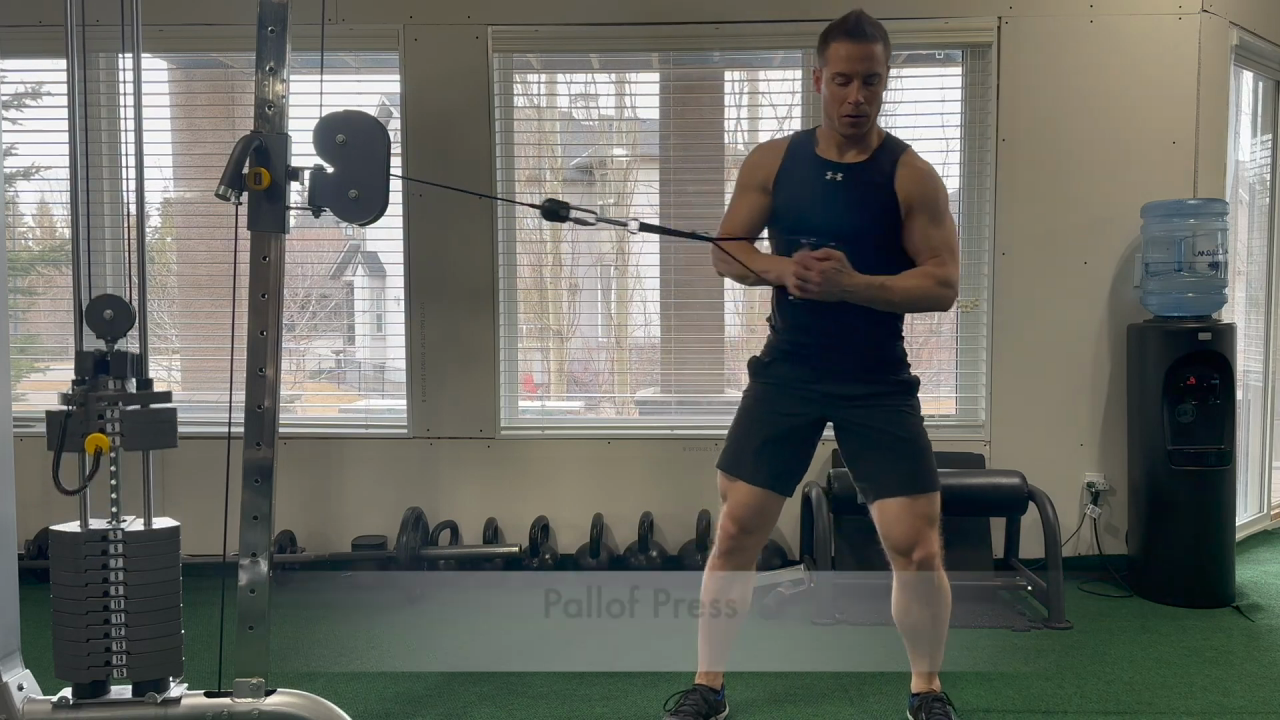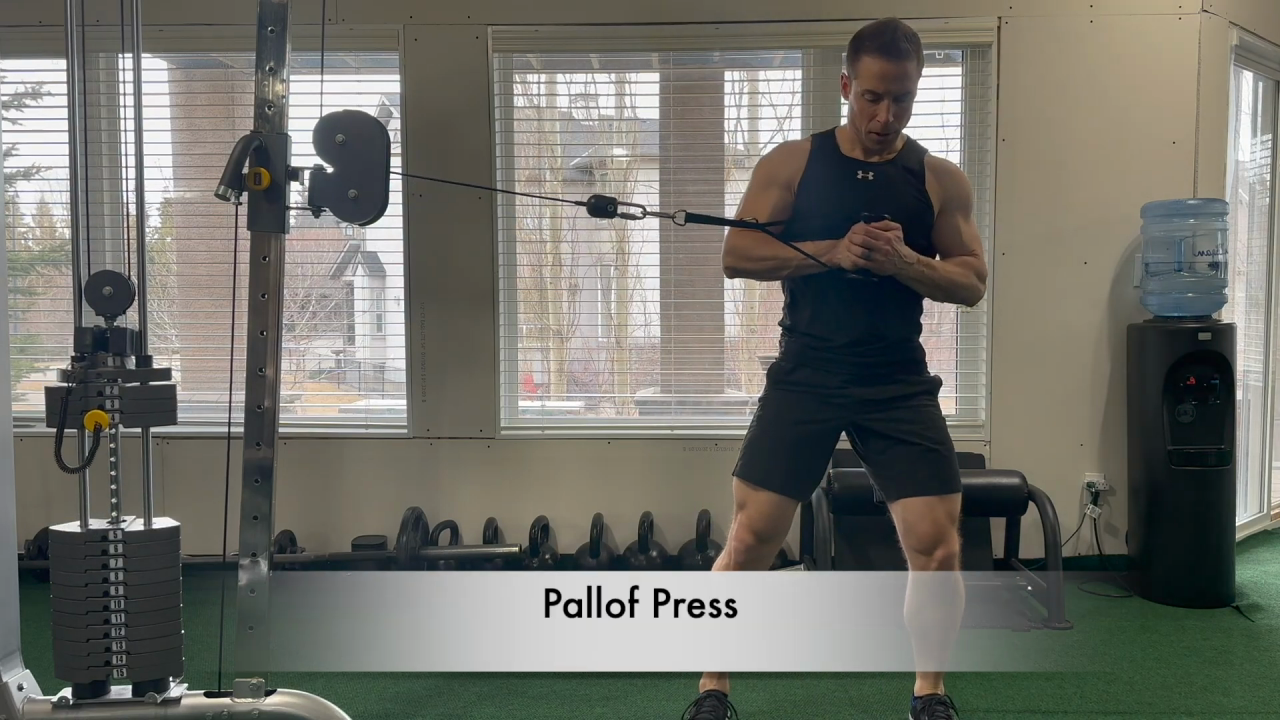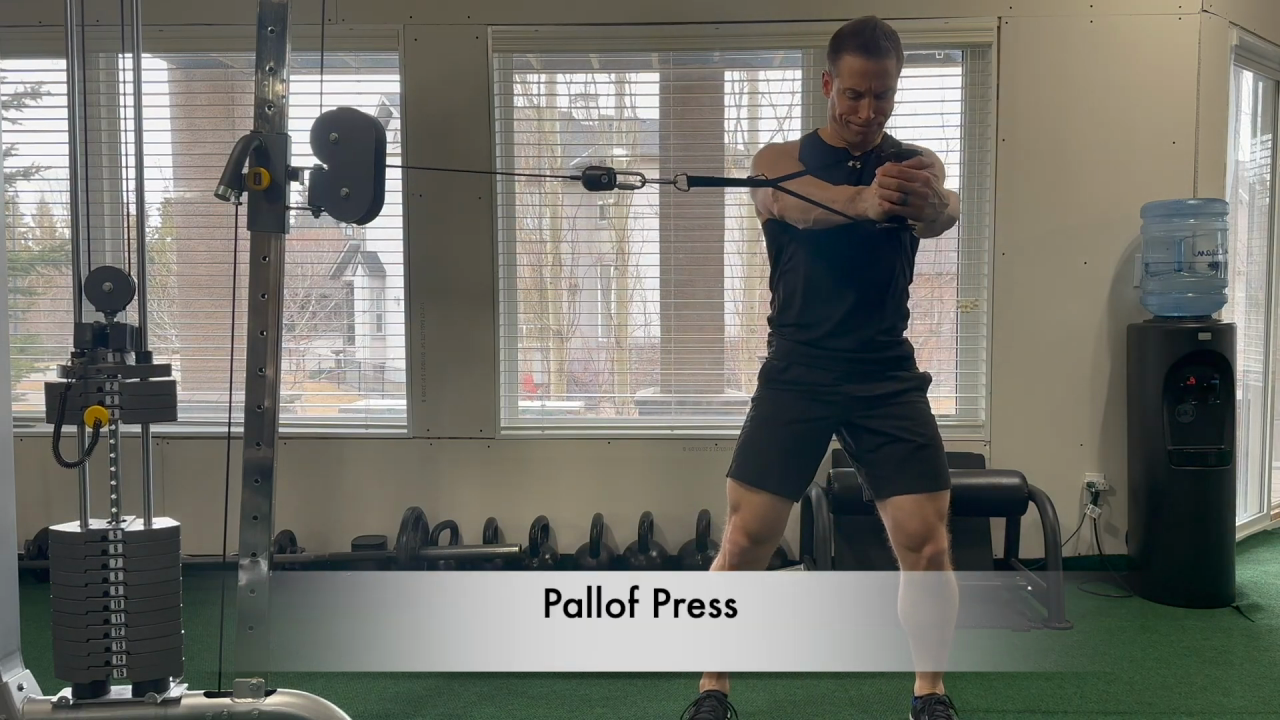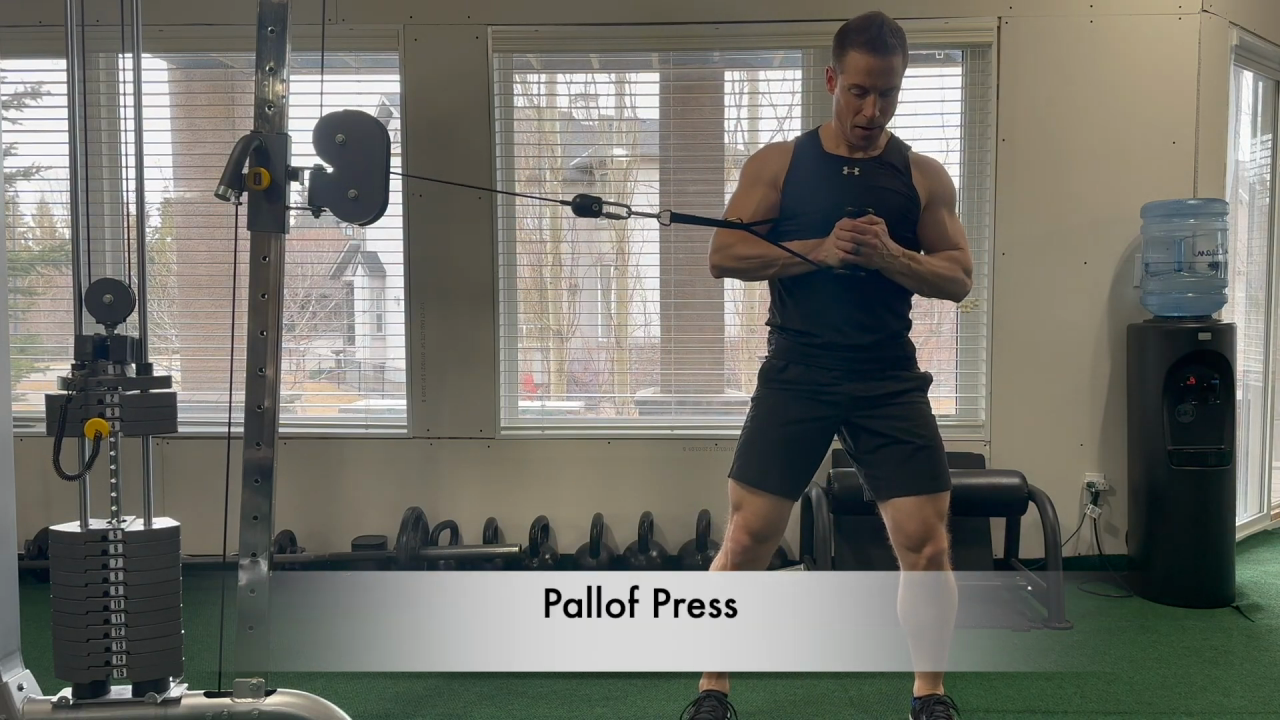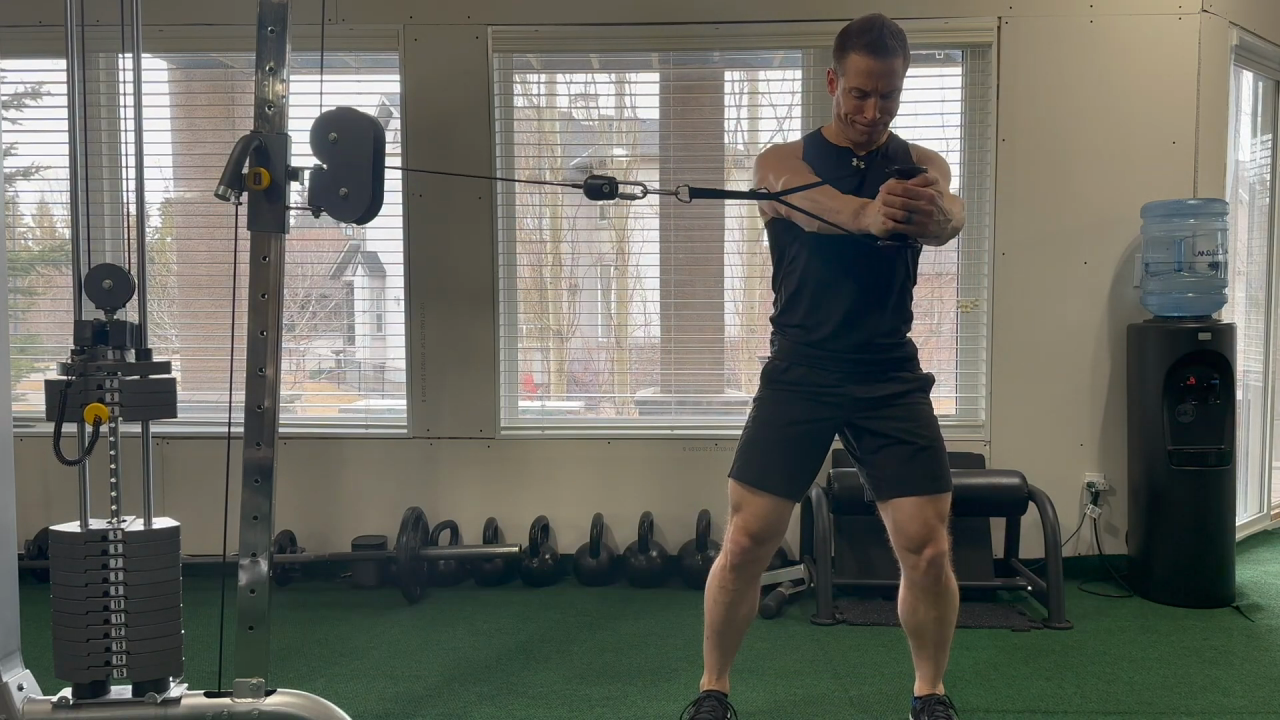
dt=1s
person 1, frame 1
left shoulder: (913, 176)
right shoulder: (773, 161)
left elbow: (942, 286)
right elbow: (723, 249)
left wrist: (860, 285)
right wrist: (788, 272)
left hip: (879, 382)
right hip: (787, 374)
left knee: (918, 552)
right knee: (736, 533)
person 1, frame 2
left shoulder: (941, 180)
right shoulder: (792, 162)
left elbow: (972, 283)
right elbow: (736, 254)
left wrist: (901, 261)
right wrist: (833, 251)
left hip: (898, 383)
right hip: (805, 376)
left knee: (937, 550)
right knee: (747, 542)
person 1, frame 3
left shoulder: (915, 162)
right shoulder: (782, 158)
left elbow: (945, 217)
right elbow: (797, 209)
left wrist: (926, 200)
right wrist: (863, 200)
left hip: (887, 376)
right hip: (798, 373)
left knee: (928, 546)
right knee: (744, 542)
person 1, frame 4
left shoulder: (923, 175)
right shoulder: (778, 164)
left elbow: (959, 278)
right elbow: (723, 256)
left wrist: (888, 255)
right wrist: (820, 249)
left hip: (889, 380)
right hip: (796, 375)
left knee: (927, 548)
right knee: (744, 543)
person 1, frame 5
left shoulder: (920, 163)
right shoulder: (786, 160)
left elbow: (949, 222)
right elbow: (813, 209)
left wrist: (934, 214)
right wrist: (870, 214)
left hip: (891, 378)
right hip: (799, 374)
left knee: (928, 549)
right knee: (744, 544)
